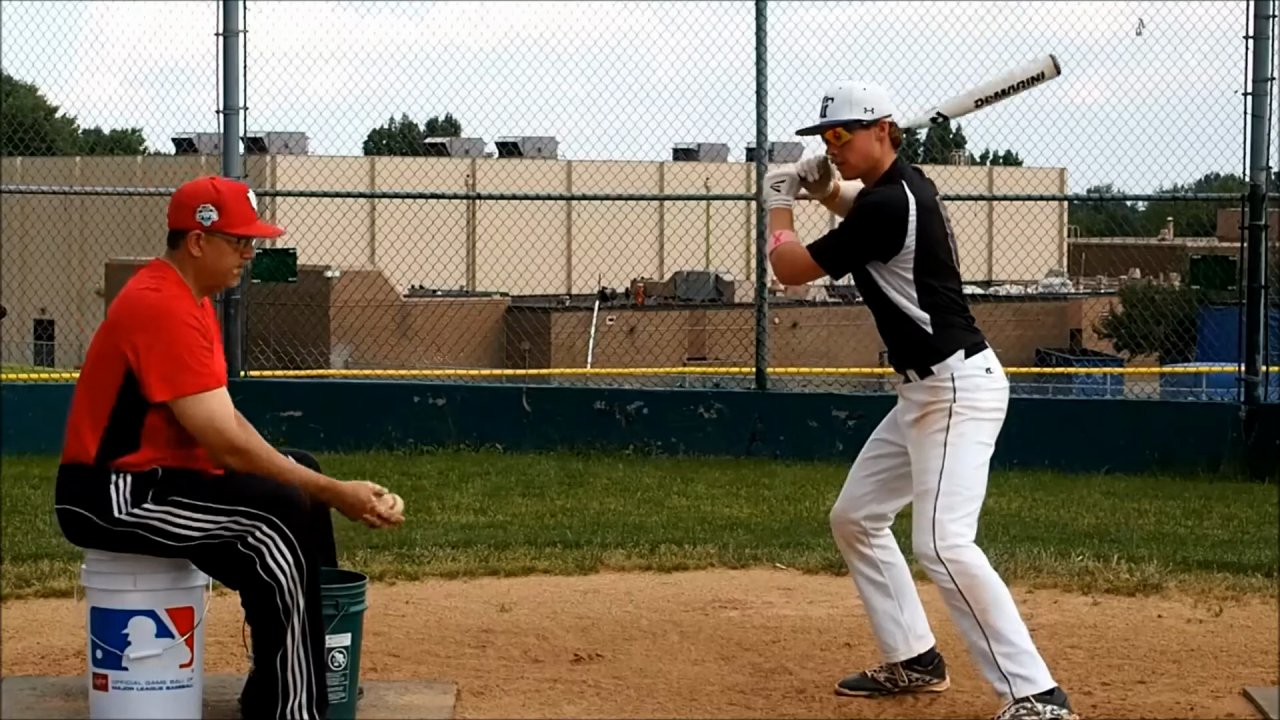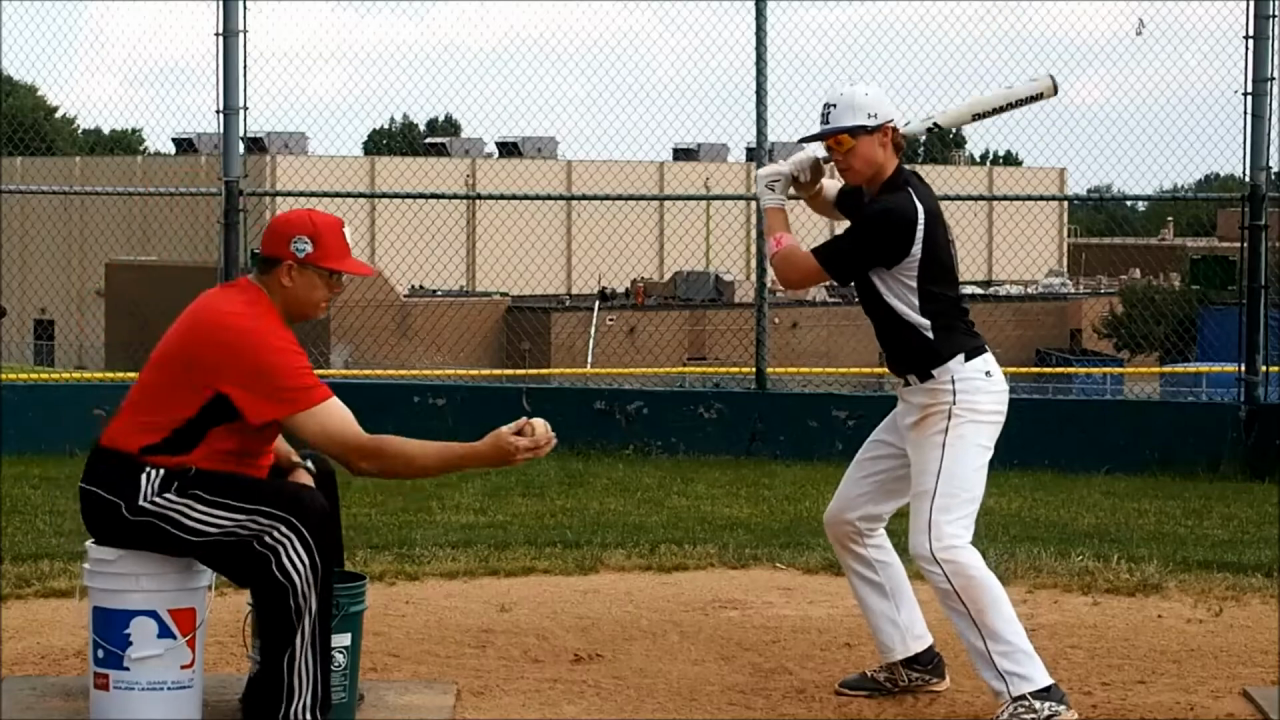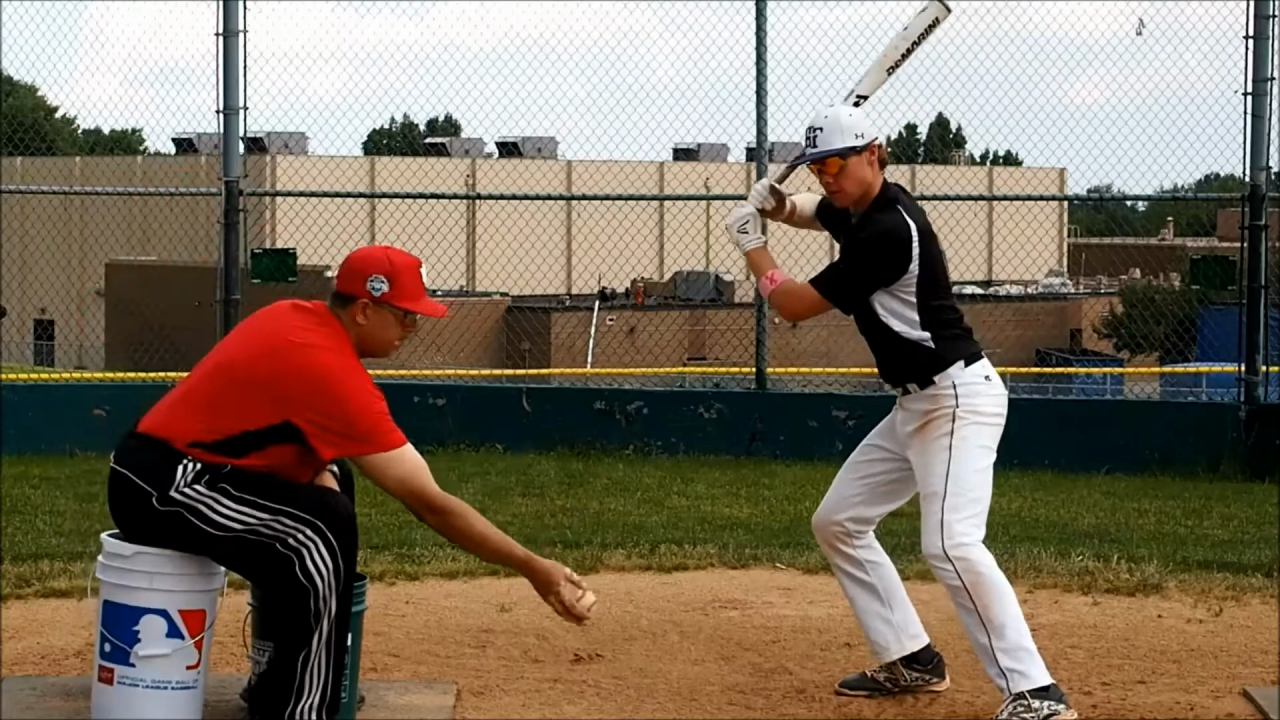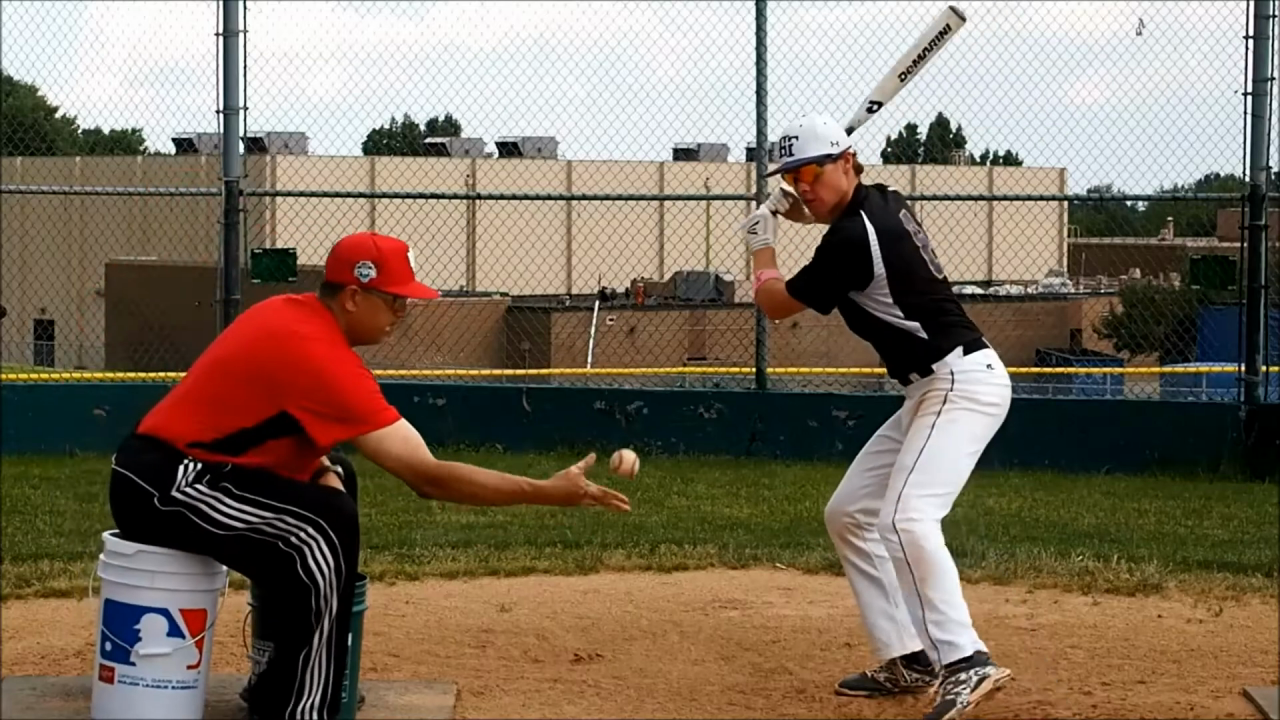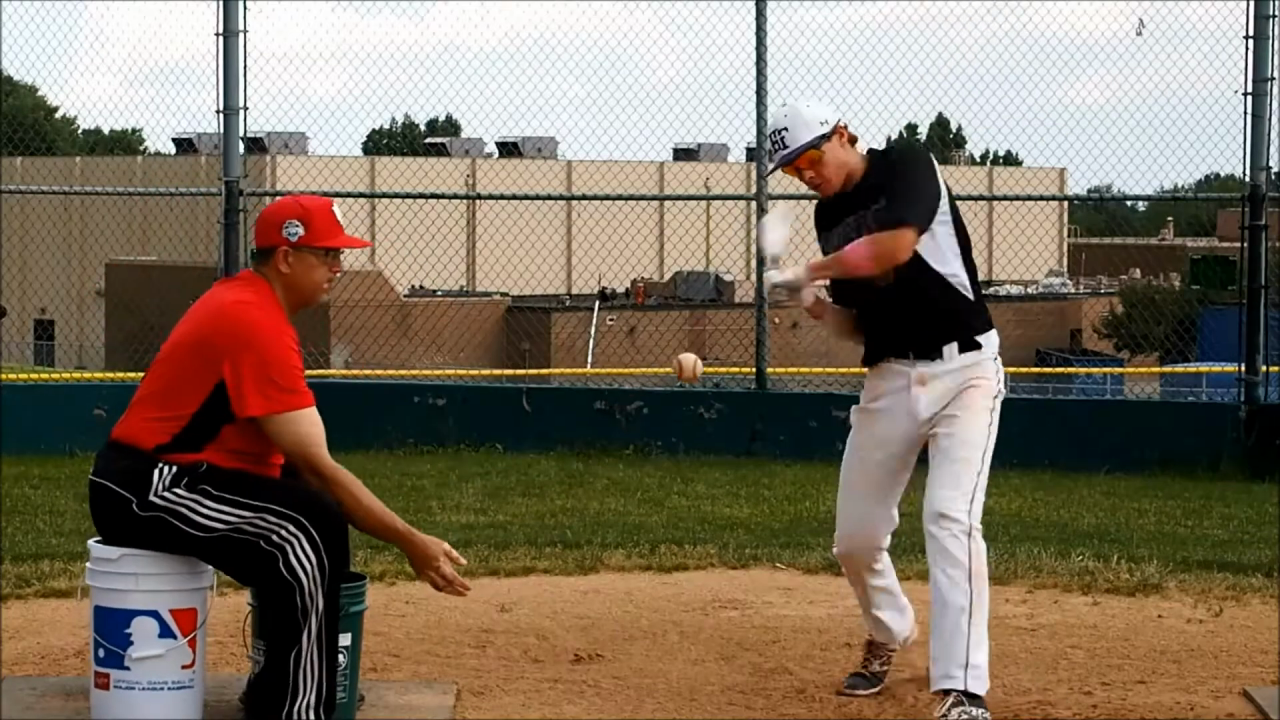
dt=0.3s
person 1, frame 1
left shoulder: (894, 203)
right shoulder: (899, 187)
left elbow: (790, 268)
right elbow: (854, 205)
left wrist: (777, 204)
right wrist: (819, 183)
left hip: (956, 388)
right hip: (925, 390)
left knee: (941, 542)
right knee: (854, 517)
right ankle: (914, 659)
person 1, frame 2
left shoulder: (898, 211)
right shoulder: (885, 194)
left elbow: (793, 273)
right elbow: (836, 203)
left wrist: (771, 202)
right wrist: (806, 182)
left hip: (957, 392)
right hip: (923, 395)
left knee: (937, 542)
right knee: (848, 519)
right ankle: (914, 659)
person 1, frame 3
left shoulder: (889, 230)
right shoulder: (866, 206)
left elbow: (795, 305)
right elbow: (812, 210)
left wrist: (751, 243)
right wrist: (776, 205)
left hip: (958, 396)
right hip: (917, 403)
left knee: (950, 543)
right knee: (837, 521)
right ankle: (912, 659)
person 1, frame 4
left shoulder: (854, 237)
right shoulder: (878, 199)
left elbow: (776, 304)
left wrist: (760, 243)
right wrist: (788, 208)
left hip: (961, 384)
right hip: (933, 389)
left knee: (903, 517)
right knee: (847, 513)
left ankle: (964, 661)
right ankle: (909, 658)
person 1, frame 5
left shoulder: (908, 164)
right shoulder: (830, 215)
left elbow: (892, 247)
right elbow: (845, 319)
left wrist: (806, 271)
right wrist: (814, 296)
left hip: (967, 370)
right hip: (891, 379)
left knee: (951, 521)
right knee: (860, 531)
right ankle: (887, 632)
person 2, frame 1
left shoulder: (180, 293)
right shoulder: (167, 309)
left elbow: (217, 419)
right elbow: (229, 447)
right wrist: (335, 494)
left hip: (151, 474)
right hip: (111, 497)
left knee: (301, 484)
right knee: (280, 520)
person 2, frame 2
left shoulder: (239, 303)
right shoulder: (255, 332)
right elbow: (361, 452)
left wrist: (291, 463)
right wrist: (483, 452)
left hip: (159, 476)
right hip: (132, 493)
left knee: (308, 489)
right knee: (294, 528)
person 2, frame 3
left shoulder: (295, 316)
right shoulder: (333, 372)
right elbow: (431, 503)
left wrist: (314, 469)
right wrist: (535, 568)
left hip: (174, 470)
right hip: (160, 489)
left knee: (326, 485)
right knee: (324, 528)
person 2, frame 4
left shoulder: (290, 311)
right shoulder: (323, 357)
right elbow: (429, 476)
left wrist: (318, 467)
right wrist: (548, 491)
left hip: (178, 472)
right hip: (163, 487)
left knee: (325, 493)
right knee: (324, 528)
person 2, frame 5
left shoulder: (244, 298)
right shoulder: (260, 325)
left elbow: (253, 418)
right elbow: (316, 468)
left wrist: (318, 472)
right wrist: (410, 542)
left hip: (165, 478)
right hip: (144, 492)
left knee: (323, 504)
right knee: (310, 522)
